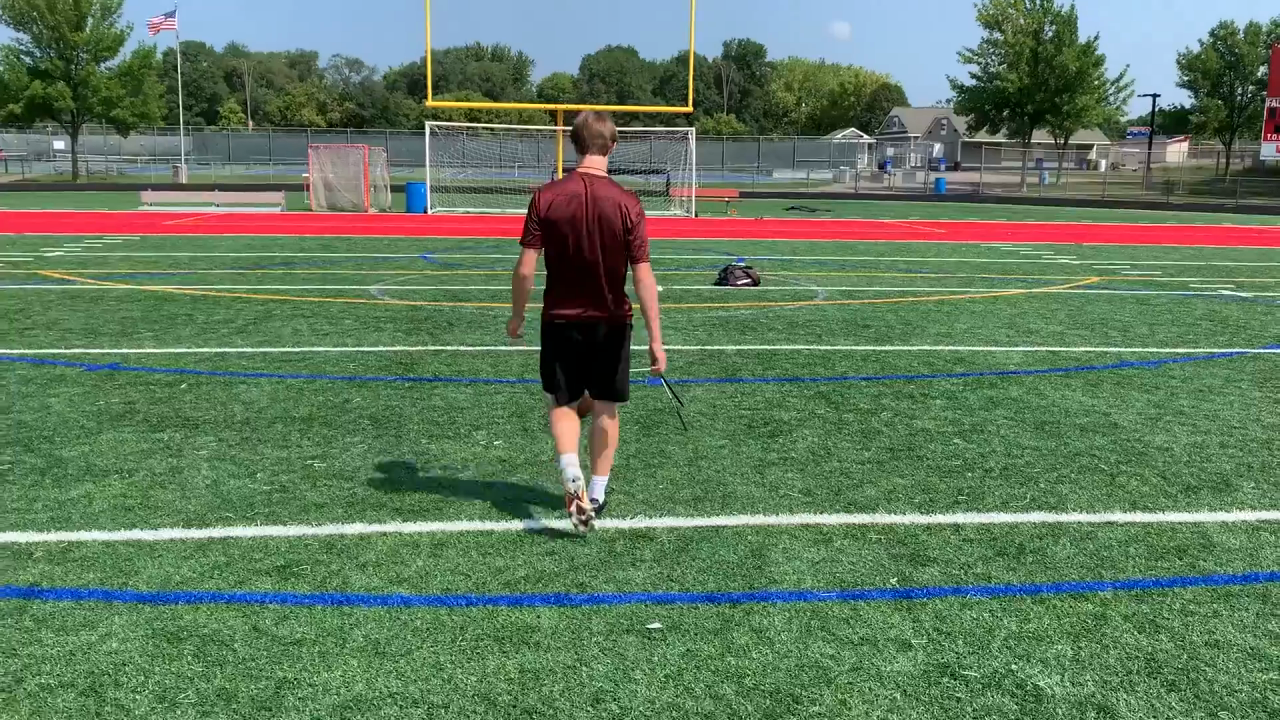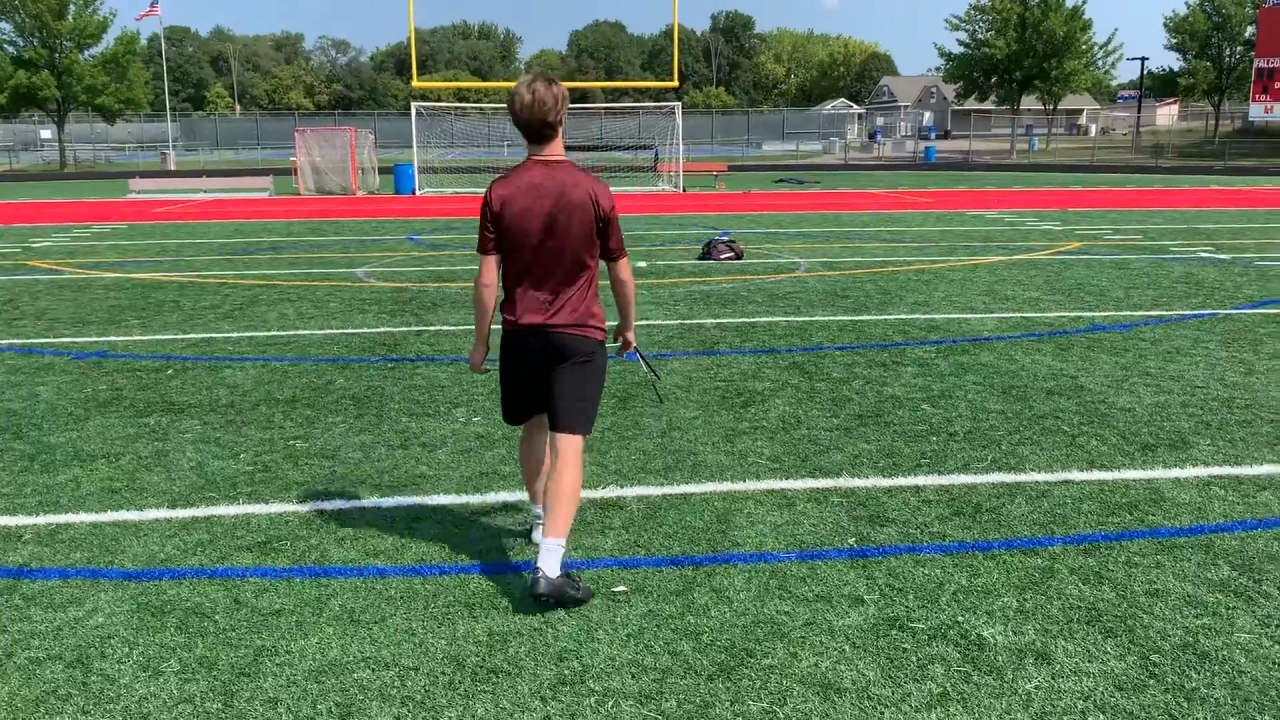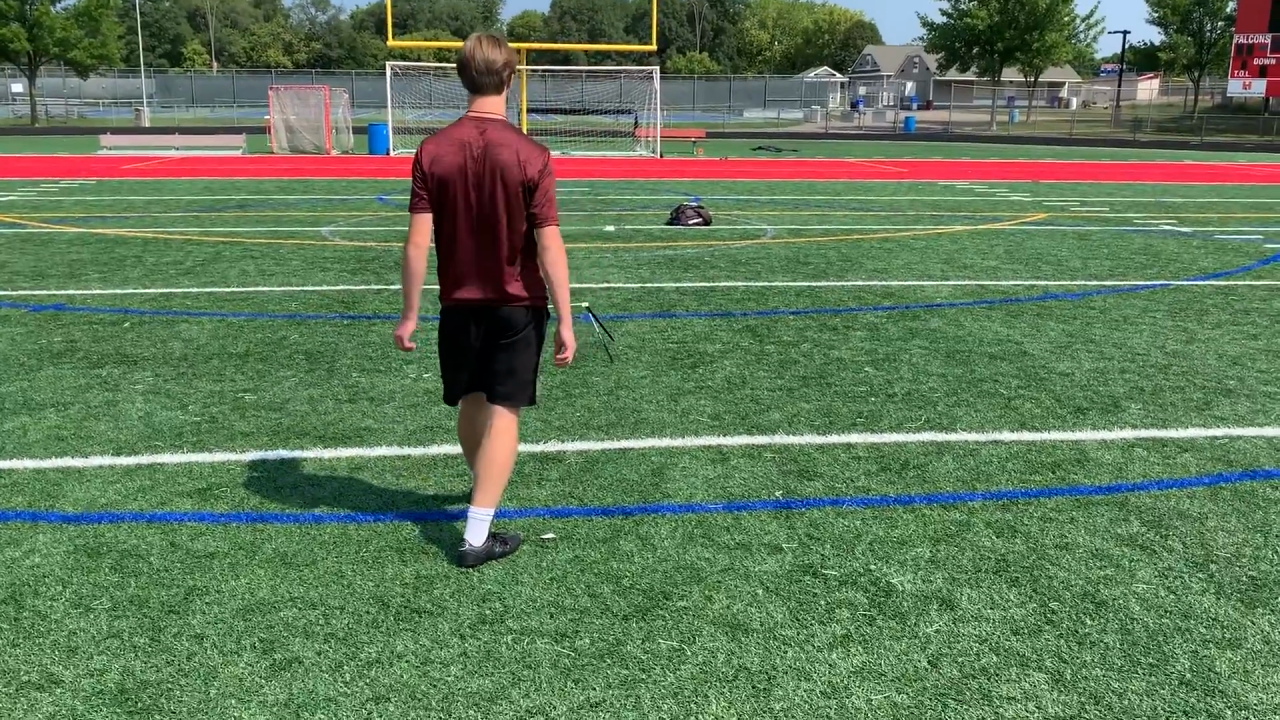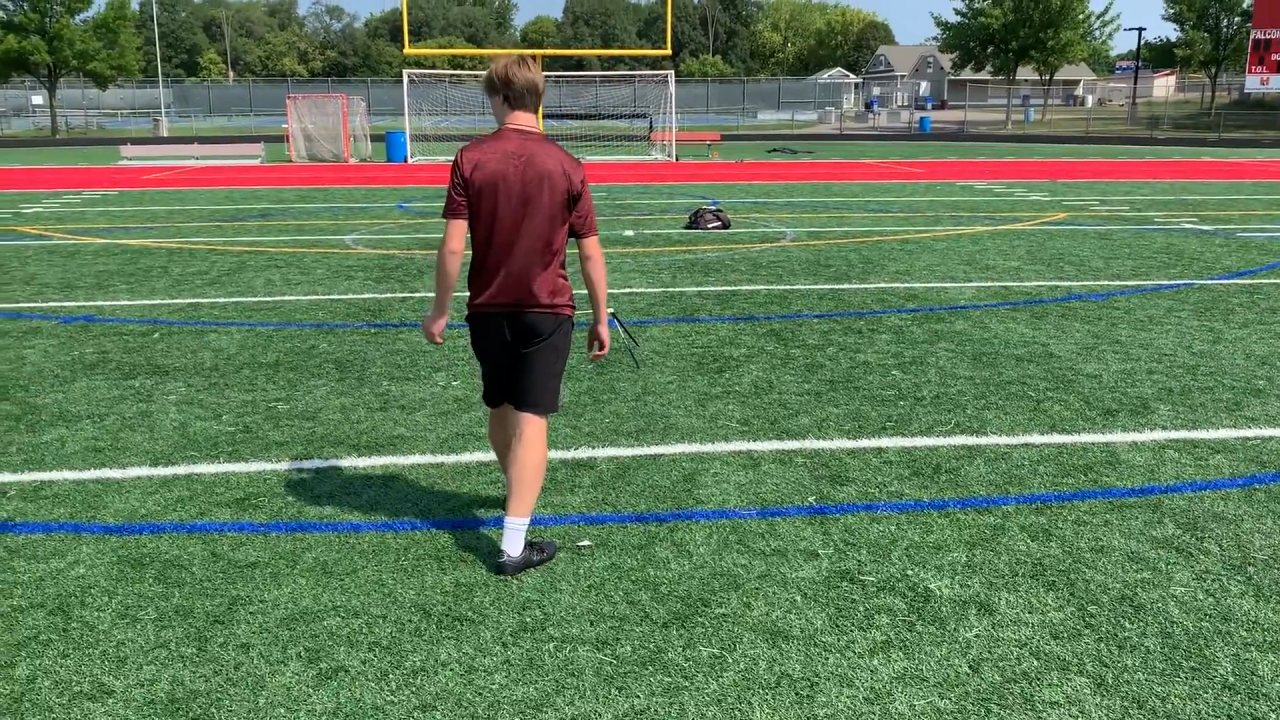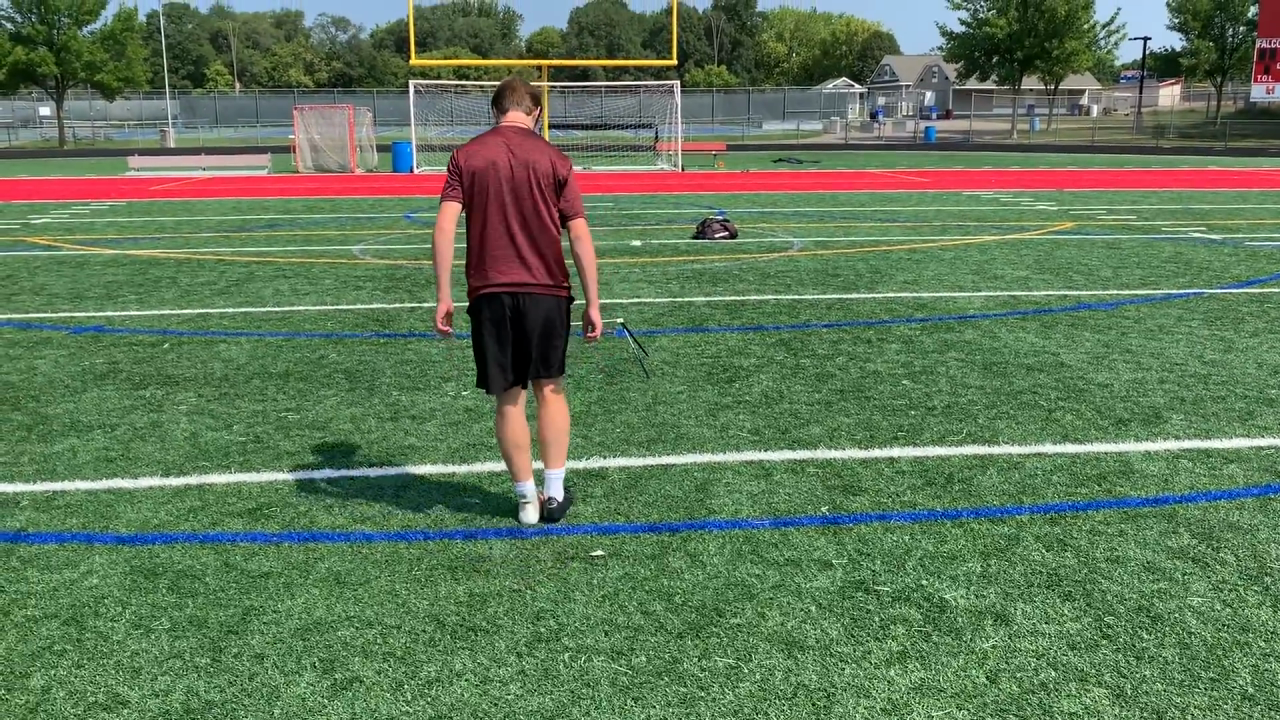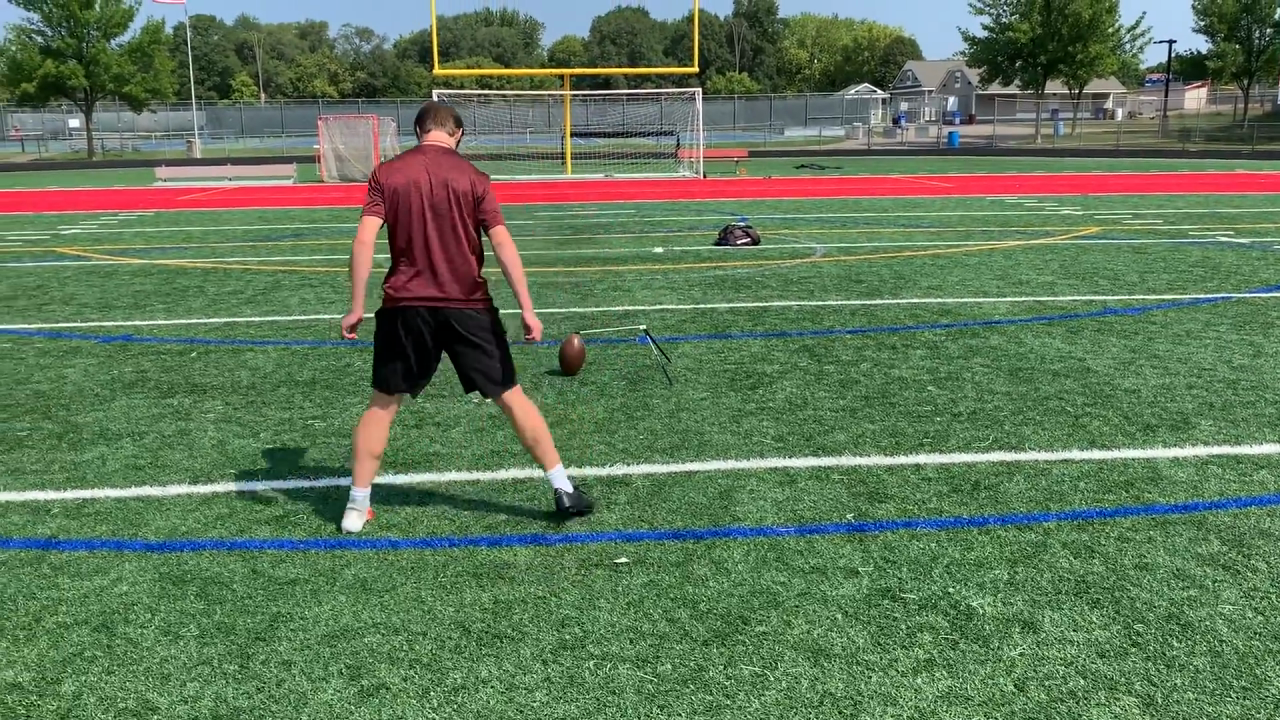
dt=0.7s
person 1, frame 1
left shoulder: (547, 197)
right shoulder: (627, 204)
left elbow: (525, 267)
right elbow: (643, 277)
left wrist: (516, 315)
right wrist: (656, 339)
left hip: (560, 320)
right hip: (611, 323)
left knee: (562, 403)
right knee: (604, 408)
left ankle: (571, 475)
right ankle: (595, 491)
person 1, frame 2
left shoulder: (500, 192)
right shoulder: (594, 191)
left elbow: (487, 279)
right elbow: (621, 272)
left wrist: (480, 340)
right wrist: (628, 323)
left hip: (521, 334)
right hip: (580, 335)
left knee: (533, 427)
right knee: (569, 443)
left ankle: (541, 520)
right ankle: (550, 568)
person 1, frame 3
left shoulder: (433, 149)
right shoulder: (531, 154)
left elbow: (417, 243)
right elbow: (549, 244)
left wrist: (409, 314)
right wrist: (564, 320)
left hip: (459, 305)
right hip: (518, 306)
left knee: (471, 403)
right knee: (503, 414)
left ankle: (482, 487)
right ankle: (477, 535)
person 1, frame 4
left shoulder: (471, 158)
right shoulder: (567, 167)
left elbow: (452, 246)
right elbow: (590, 252)
left wrist: (440, 310)
right wrist: (601, 319)
left hip: (488, 309)
right hip: (547, 312)
left knee: (501, 407)
right knee: (531, 422)
left ankle: (514, 494)
right ankle: (514, 545)
person 1, frame 5
left shoulder: (466, 155)
right shoulder: (553, 158)
left elbow: (444, 227)
right elbow: (579, 234)
left wrist: (443, 296)
right wrist: (593, 302)
left hip: (489, 293)
right hip: (546, 291)
left knee: (509, 398)
right knee: (550, 389)
left ankle: (527, 499)
right ankle: (553, 492)
person 1, frame 6
left shoulder: (387, 173)
right shoulder: (472, 177)
left elbow: (364, 241)
right elbow: (503, 243)
left wrist: (356, 307)
right wrist: (527, 310)
left hip: (404, 306)
right hip: (467, 305)
left knee: (382, 404)
right knee: (511, 397)
left ankle: (357, 507)
right ankle: (564, 489)
